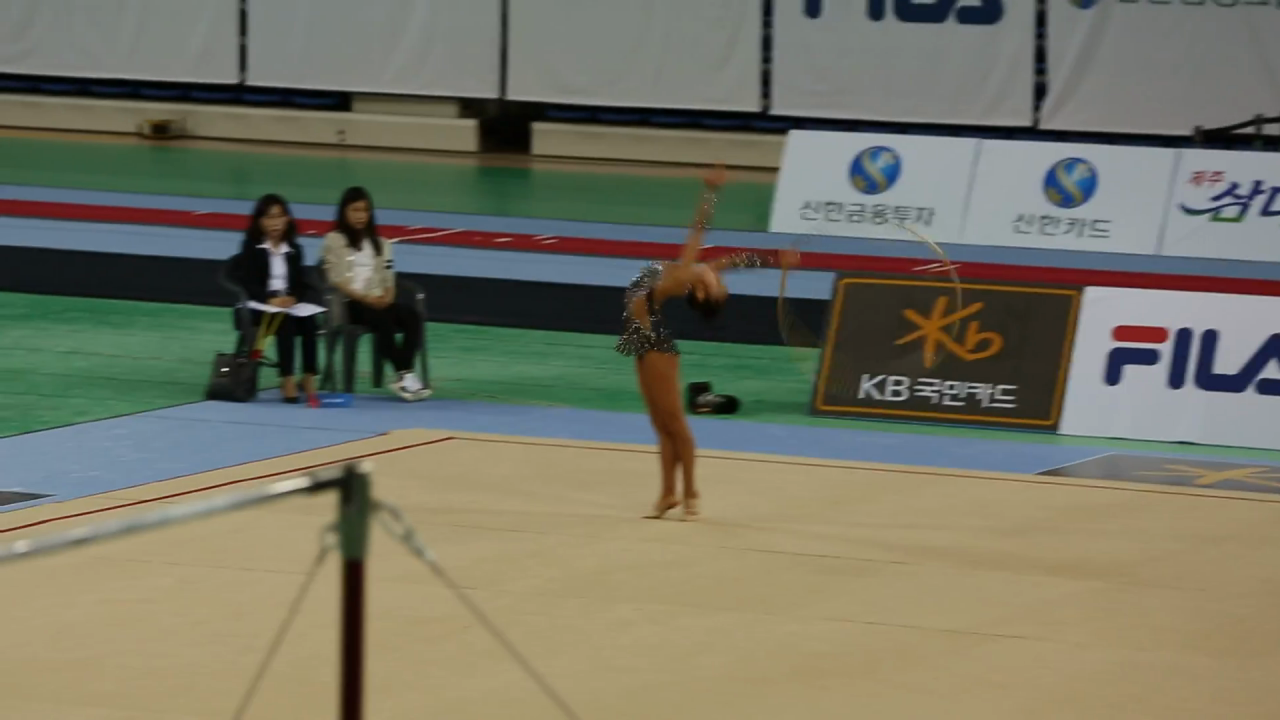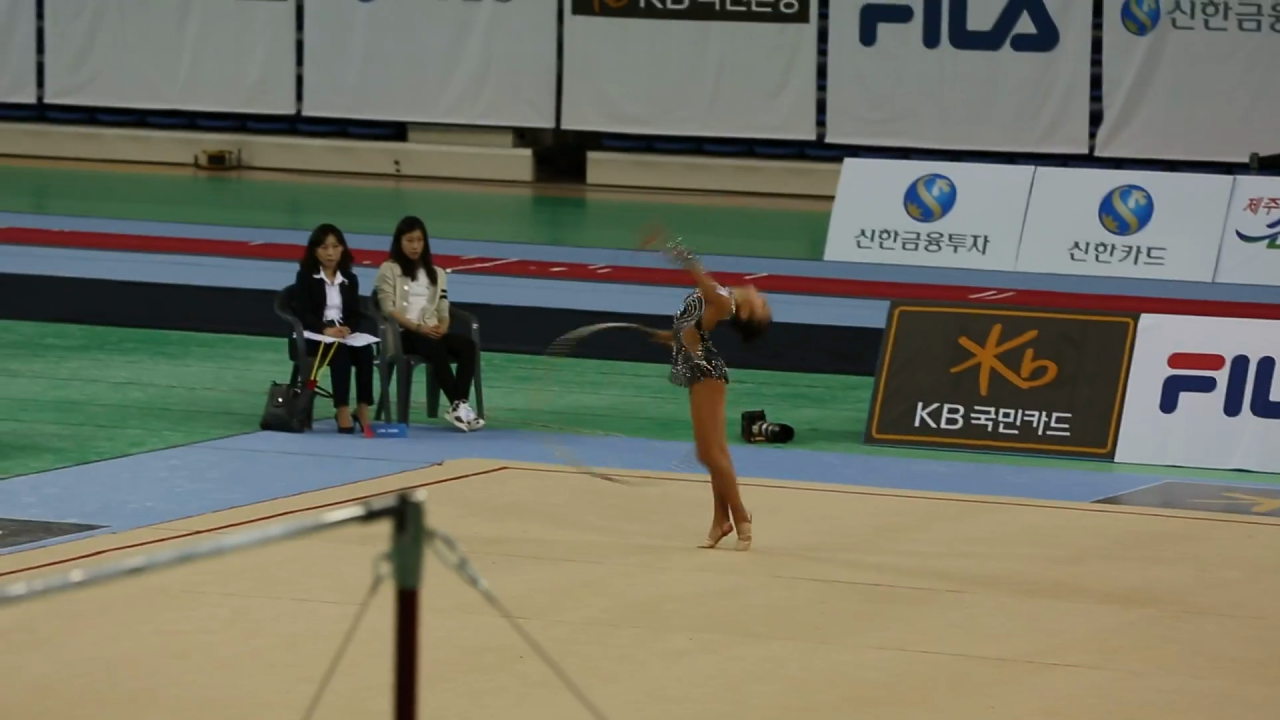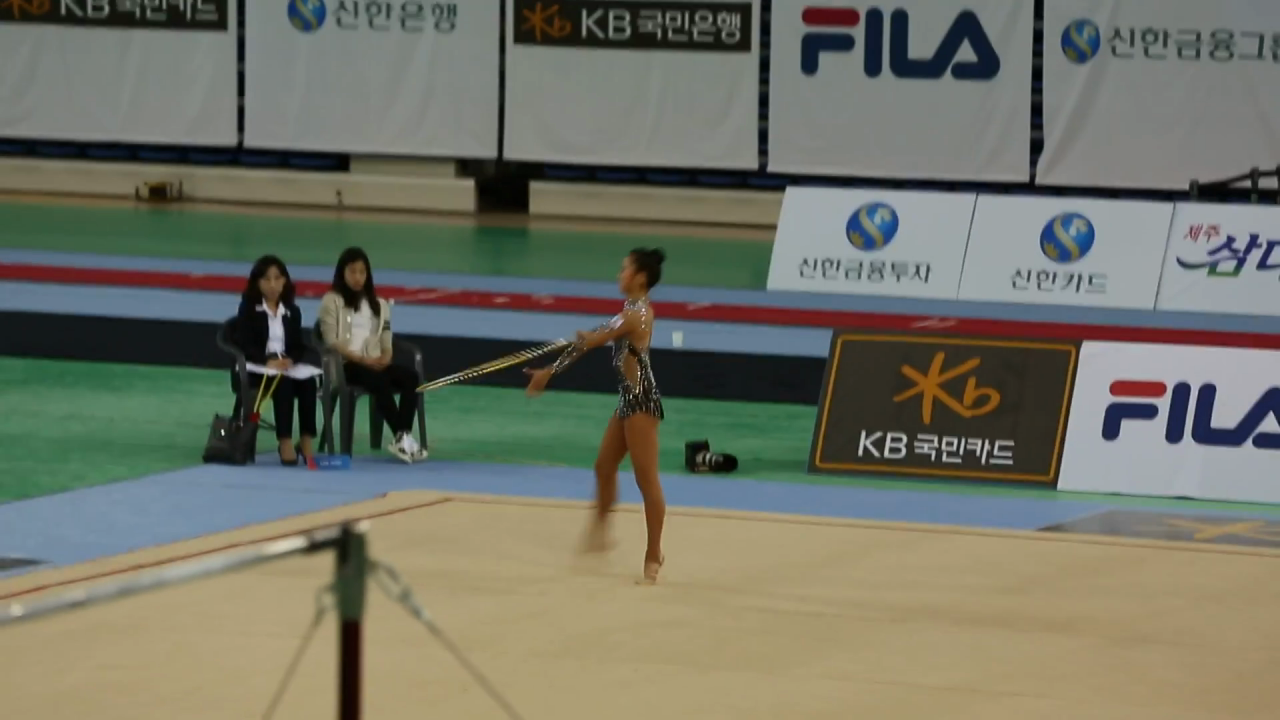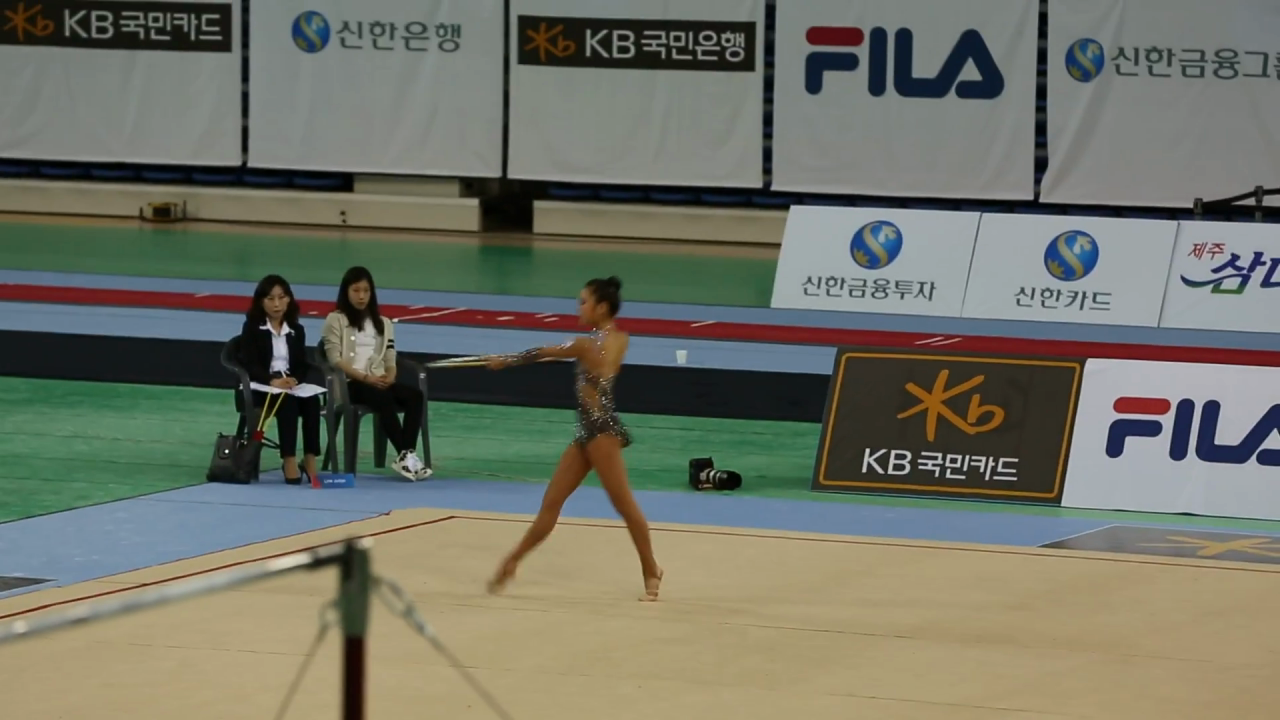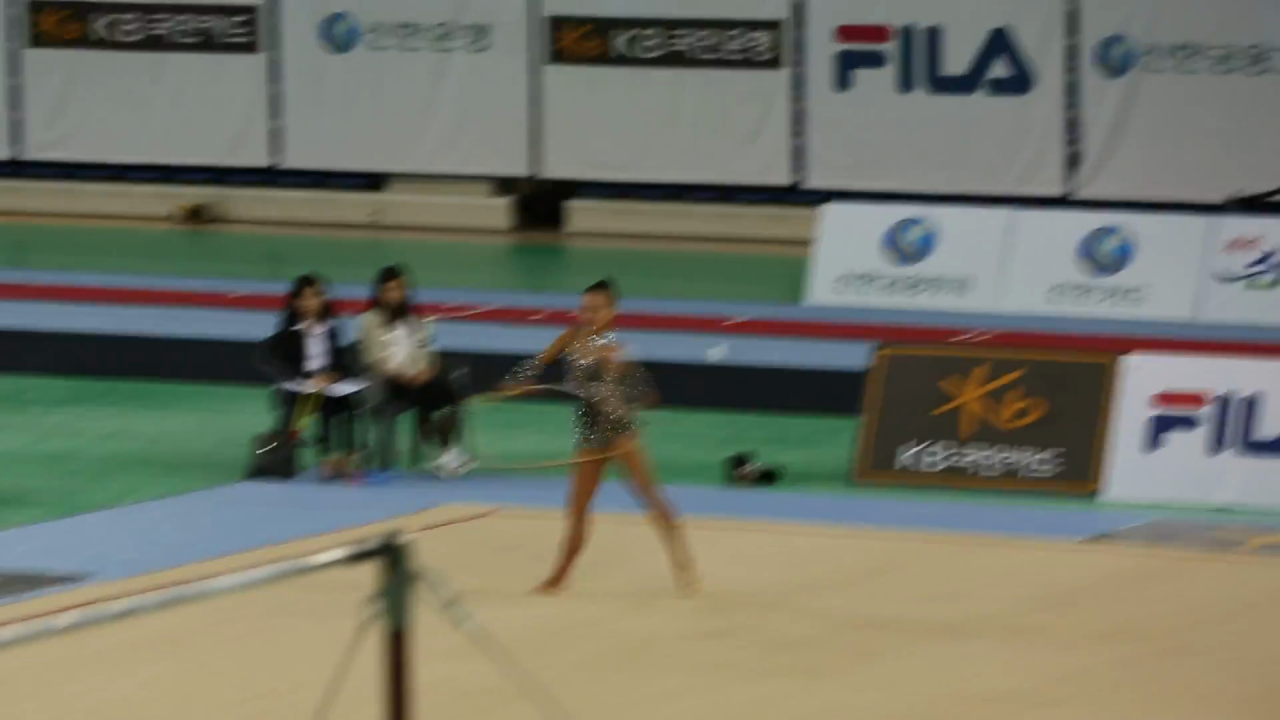
dt=0.3s
person 1, frame 1
left shoulder: (679, 281)
right shoulder: (686, 273)
right elbow: (733, 259)
left hip: (654, 342)
right hip: (646, 342)
left knee: (672, 421)
right knee: (662, 422)
left ankle: (688, 491)
right ankle: (669, 492)
person 1, frame 2
left shoulder: (720, 299)
right shoulder: (725, 300)
left elbow: (694, 270)
left wrist: (664, 240)
right wrist: (676, 335)
left hip: (704, 372)
right hip: (700, 369)
left knee: (710, 450)
right knee: (713, 449)
left ankle: (740, 517)
right ankle: (722, 519)
person 1, frame 3
left shoulder: (631, 318)
right shoulder: (639, 310)
left elbow: (586, 344)
right elbow: (607, 332)
left wrist: (548, 371)
right wrist: (591, 335)
left hip: (640, 401)
right hip: (631, 400)
left knee: (647, 481)
right knee: (603, 468)
left ankle: (653, 556)
right ankle: (599, 530)
person 1, frame 4
left shoulder: (587, 343)
right shoulder: (620, 340)
left elbow: (542, 353)
left wrist: (504, 360)
left hip: (601, 429)
right hip: (590, 429)
left knee: (624, 504)
right knee: (551, 504)
left ankle: (651, 573)
right ankle: (511, 563)
person 1, frame 5
left shoulder: (612, 347)
right shoulder: (572, 337)
left elbow: (633, 380)
right elbow: (539, 363)
right wrist: (517, 380)
left hip: (615, 425)
right hip: (589, 430)
left knee: (650, 495)
right knee: (576, 507)
left ankle: (682, 564)
right ankle: (557, 577)
person 2, frame 1
left shoulder: (380, 243)
right shoulder: (334, 240)
left elbow: (388, 278)
right elbow: (335, 279)
left wrist: (388, 295)
right wrist: (364, 297)
left hip: (379, 302)
right hip: (349, 302)
left knee: (411, 315)
right knee: (383, 319)
left ankle: (405, 373)
right ankle: (403, 374)
person 2, frame 2
left shoulder: (435, 273)
right shoulder: (388, 270)
left elbow: (443, 307)
right elbow: (389, 309)
left wrist: (442, 325)
right wrist: (418, 327)
left hip: (433, 331)
right hip: (403, 333)
left knee: (467, 345)
right knee: (436, 350)
left ankle: (460, 404)
right ankle: (457, 404)
person 2, frame 3
left shoulder: (379, 304)
right shoulder: (331, 301)
left elbow: (386, 340)
right elbow: (332, 341)
left wrist: (385, 357)
right wrist: (361, 359)
left hip: (376, 363)
right hip: (346, 364)
left knee: (410, 376)
right knee: (380, 381)
left ankle: (404, 435)
right ankle: (400, 437)
person 2, frame 4
left shoulder: (383, 323)
right shoulder: (335, 320)
left elbow: (390, 359)
right elbow: (335, 359)
left wrist: (390, 376)
right wrist: (366, 377)
left hip: (380, 381)
right hip: (350, 383)
left knee: (415, 394)
right knee: (384, 399)
left ankle: (408, 453)
right ankle: (404, 455)
person 2, frame 5
left shoulder: (414, 322)
right shoulder: (369, 320)
left elbow: (424, 356)
right elbow: (371, 359)
left wrist: (425, 373)
right wrist: (402, 375)
left hip: (417, 379)
right hip: (386, 381)
left knee: (448, 391)
right knee: (423, 396)
left ankle: (449, 449)
right ankle: (444, 452)
person 3, frame 1
left shoulder: (293, 249)
right shoulder: (250, 247)
left elbow: (301, 284)
right elbow: (246, 283)
left wrist: (292, 298)
right wrist: (270, 299)
left hip: (289, 304)
right hip: (260, 305)
left knee: (308, 322)
right knee: (285, 323)
left ankle: (309, 377)
right ankle: (287, 379)
person 3, frame 2
left shoulder: (349, 279)
right shoulder: (305, 277)
left elbow: (356, 313)
right elbow: (302, 313)
left wrist: (347, 328)
right wrist: (325, 329)
left hip: (345, 333)
right hip: (315, 335)
left knee: (365, 351)
right knee: (340, 352)
left ankle: (363, 408)
right ankle: (342, 410)
person 3, frame 3
left shoulder: (292, 311)
right shoulder: (248, 309)
left elbow: (299, 346)
right elbow: (244, 345)
left wrist: (290, 360)
right wrist: (268, 362)
left hip: (287, 365)
right hip: (257, 368)
left knee: (308, 383)
right knee: (284, 385)
left ankle: (306, 440)
right ankle: (285, 442)
person 3, frame 4
left shoulder: (296, 330)
right shoulder: (252, 328)
left elbow: (303, 365)
right elbow: (249, 364)
left wrist: (294, 379)
right wrist: (272, 381)
left hip: (291, 384)
right hip: (261, 386)
left knee: (312, 401)
right knee: (287, 403)
left ankle: (310, 459)
right ankle: (289, 460)
person 3, frame 5
left shoulder: (330, 328)
right shoulder: (289, 328)
left elbow: (339, 361)
right elbow: (283, 362)
left wrist: (331, 377)
right wrist: (310, 379)
left hip: (327, 382)
right hip: (298, 385)
left knee: (346, 399)
right knee: (324, 400)
left ankle: (347, 455)
right ankle: (328, 456)
